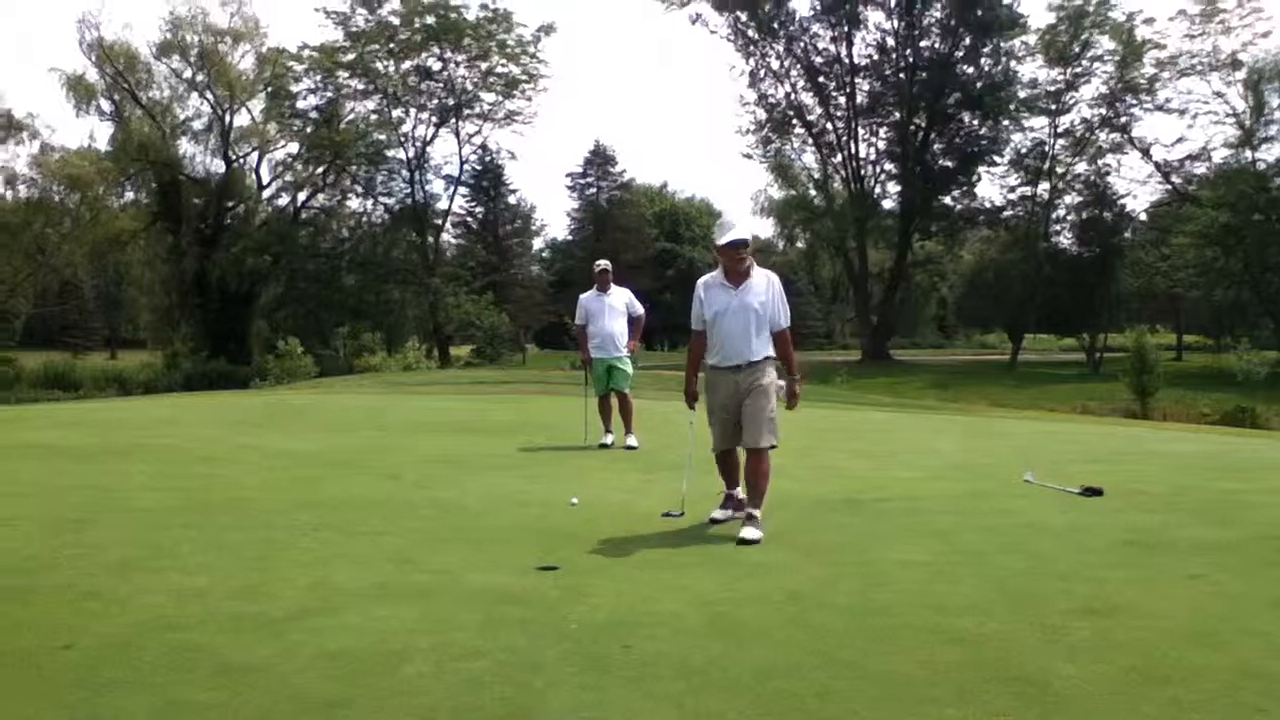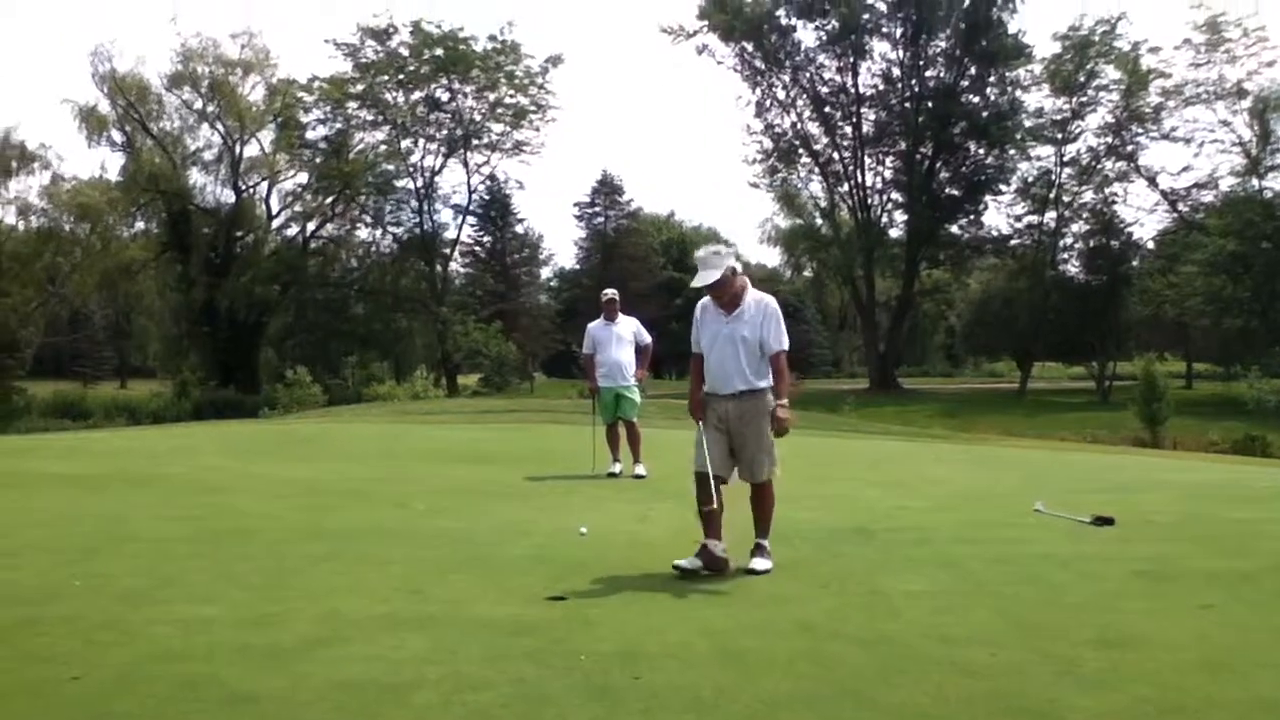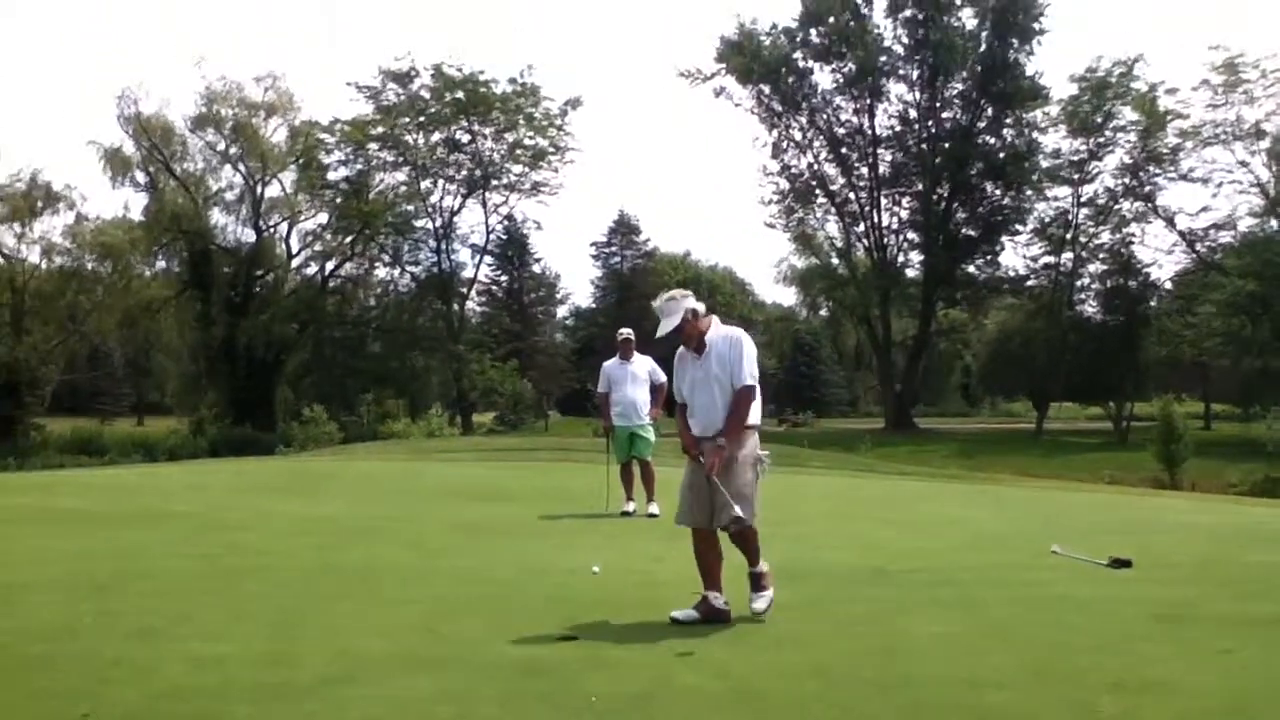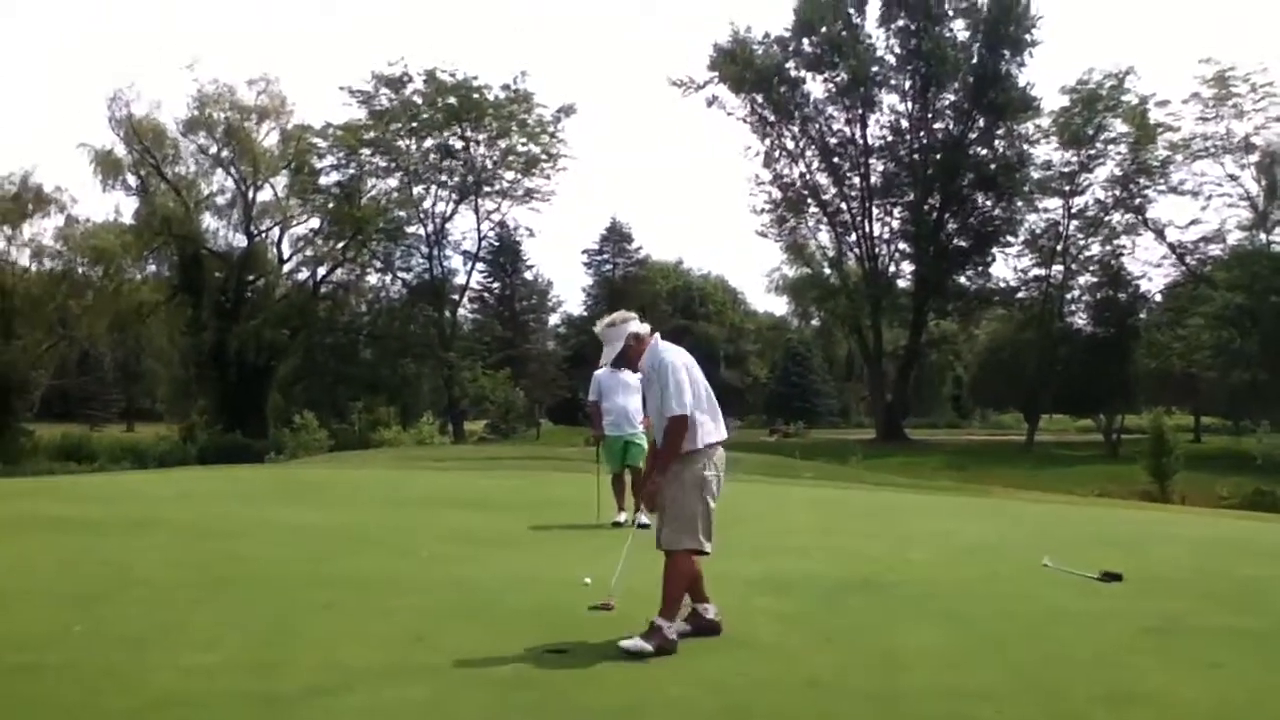
dt=0.4s
person 1, frame 1
left shoulder: (769, 282)
right shoulder: (705, 286)
left elbow: (781, 333)
right elbow: (698, 337)
left wrist: (793, 377)
right wrist: (690, 379)
left hip: (759, 373)
right hip: (719, 375)
left knee: (758, 446)
right knee: (724, 446)
left ankle: (753, 516)
right ankle: (734, 496)
person 1, frame 2
left shoulder: (764, 305)
right shoulder: (703, 309)
left elbow: (778, 357)
left wrist: (781, 403)
right wrist: (695, 394)
left hip: (752, 403)
right hip: (713, 404)
left knee: (759, 478)
right knee: (706, 476)
left ankle: (762, 546)
right ankle: (712, 550)
person 1, frame 3
left shoulder: (734, 340)
right shoulder: (682, 356)
left elbow: (746, 394)
left wrist: (724, 444)
right wrist: (685, 435)
left hip: (735, 443)
right hip: (701, 447)
left knee: (736, 520)
right knee: (699, 524)
left ankle: (758, 571)
right ankle: (714, 600)
person 1, frame 4
left shoulder: (668, 361)
right shoulder: (650, 367)
left elbow: (680, 423)
left wrist: (658, 476)
right wrist: (651, 469)
left hip: (698, 458)
right hip: (675, 461)
left knee: (679, 544)
right knee: (674, 543)
left ankle: (664, 629)
right ankle: (704, 612)
person 2, frame 1
left shoulder: (624, 294)
right shoulder: (585, 299)
left elbow: (639, 315)
right elbow: (580, 327)
left wrist: (634, 340)
right wrist: (584, 351)
left hip: (620, 354)
right hip: (597, 356)
left knee: (623, 393)
right knee: (603, 395)
left ankle: (629, 434)
right ankle: (608, 433)
person 2, frame 2
left shoulder: (632, 323)
right shoulder: (593, 328)
left elbow: (647, 344)
right elbow: (588, 355)
left wrist: (642, 369)
right wrist: (591, 380)
left hip: (628, 383)
right hip: (604, 384)
left knee: (631, 422)
right knee: (611, 423)
left ankle: (637, 463)
right ankle: (616, 462)
person 2, frame 3
left shoulder: (647, 362)
right shoulder: (608, 367)
left elbow: (662, 383)
right elbow: (603, 394)
left wrist: (657, 408)
right wrist: (606, 419)
left hip: (642, 421)
right hip: (619, 423)
left knee: (645, 461)
right knee: (625, 462)
left ankle: (651, 502)
right ankle: (629, 501)
person 2, frame 4
left shoulder: (637, 372)
right shoulder: (599, 376)
right elbow: (593, 403)
right wrist: (597, 428)
left hip: (635, 431)
right hip: (611, 432)
left knee: (637, 470)
right knee: (617, 472)
left ankle: (640, 511)
right ankle: (621, 511)
